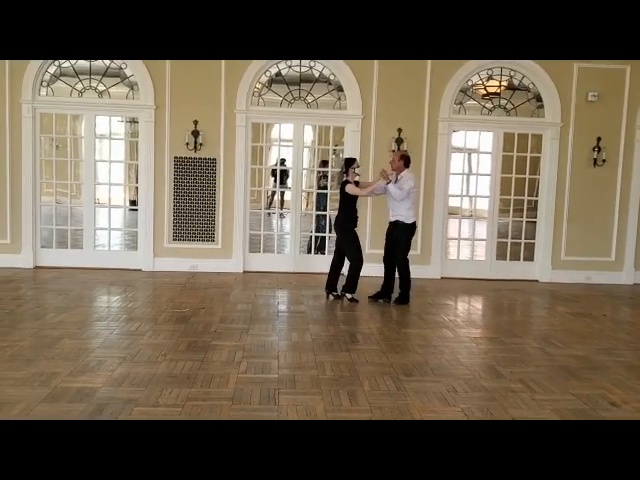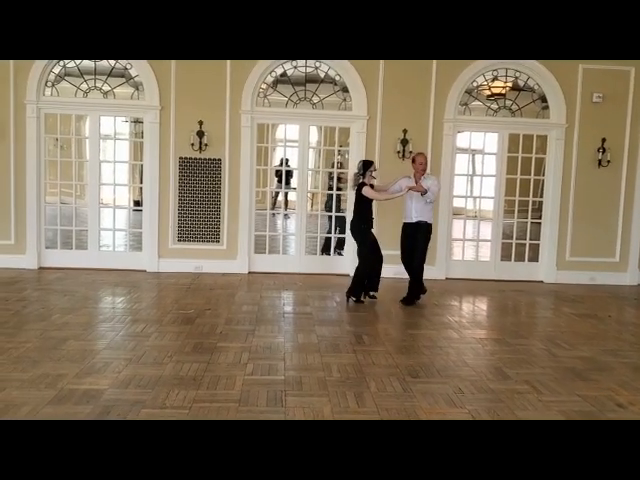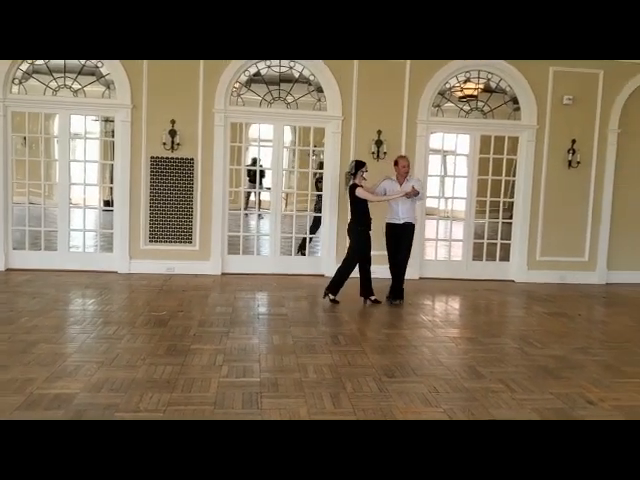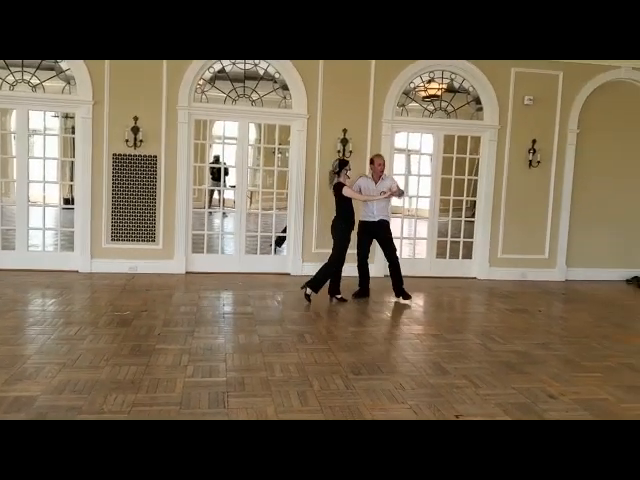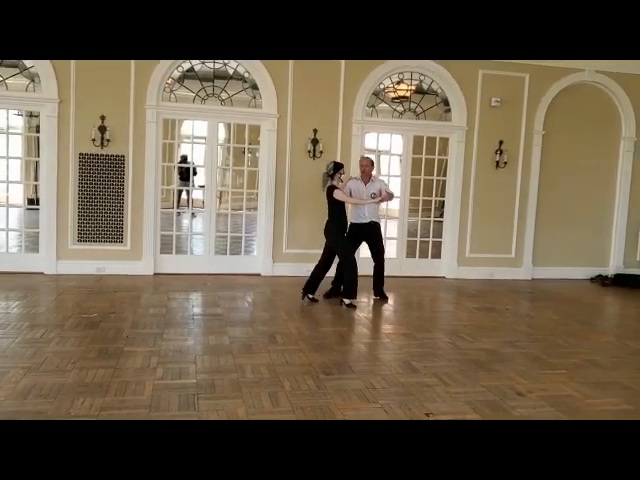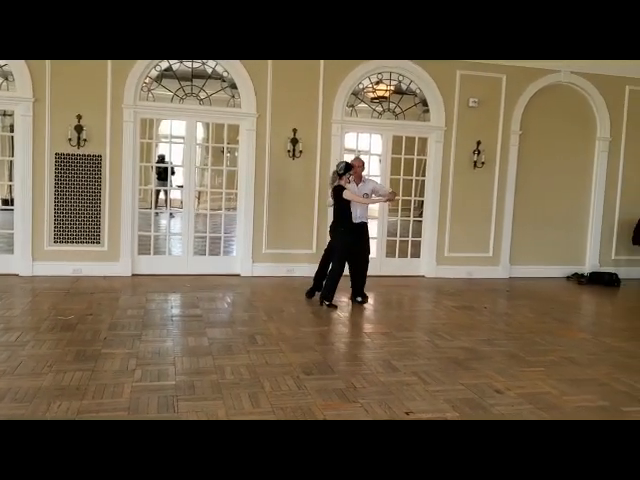
dt=0.4s
person 1, frame 1
left shoulder: (409, 179)
right shoulder: (393, 179)
left elbow: (400, 196)
right elbow: (375, 190)
left wrist: (388, 181)
left hip: (406, 225)
right hip: (394, 223)
left knee: (401, 259)
right knee: (388, 258)
left ankle: (404, 295)
right ankle: (386, 291)
person 1, frame 2
left shoulder: (432, 181)
right shoulder: (405, 181)
left elbow: (432, 197)
right elbow: (388, 192)
left wrist: (424, 191)
left hip: (424, 225)
right hip: (408, 224)
left knee: (417, 260)
right knee: (406, 258)
left ankle: (412, 294)
right ankle: (419, 287)
person 1, frame 3
left shoulder: (415, 182)
right shoulder: (387, 183)
left elbow: (421, 196)
right elbow: (374, 195)
left wrist: (415, 193)
left hip: (408, 225)
right hip: (391, 225)
left knee: (402, 259)
right knee: (393, 260)
left ankle: (394, 293)
right ankle: (397, 292)
person 1, frame 4
left shoulder: (390, 181)
right shoulder: (362, 181)
left elbow: (397, 191)
left wrist: (399, 192)
left hip: (382, 223)
right hip: (365, 223)
left knee: (392, 256)
right knee: (362, 257)
left ankle: (399, 289)
right ankle: (363, 289)
person 1, frame 5
left shoulder: (379, 183)
right shoulder: (352, 183)
left elbow: (388, 193)
left wrist: (388, 195)
left hip: (372, 225)
right hip: (355, 225)
left knee: (379, 258)
left ankle: (379, 290)
right ankle: (336, 288)
person 1, frame 6
left shoulder: (370, 184)
left elbow: (384, 191)
left wrist: (391, 194)
left hip: (361, 226)
left knee: (363, 259)
right knee: (328, 254)
left ankle: (358, 290)
right ankle: (316, 286)
person 2, frame 1
left shoulder: (354, 184)
right shoulder: (346, 185)
left elbow: (369, 185)
right elbow: (364, 192)
left wrist: (385, 178)
right wrist: (381, 181)
left hip: (344, 225)
right hip: (345, 226)
left knee: (339, 257)
right knee: (356, 259)
left ankle: (331, 289)
right ankle: (348, 291)
person 2, frame 2
left shoulder: (369, 186)
right shoulder: (363, 187)
left elbow: (386, 189)
right elbow: (381, 197)
left wrist: (403, 182)
right wrist: (402, 192)
left hip: (363, 227)
right hip: (359, 227)
left knee: (377, 258)
right knee: (366, 261)
left ankle: (369, 289)
right ankle: (353, 294)
person 2, frame 3
left shoulder: (359, 187)
right shoulder: (355, 188)
left elbow: (372, 191)
right elbow: (375, 198)
right wrist: (397, 195)
left hip: (361, 229)
right hip: (358, 229)
left knee: (365, 262)
right knee: (351, 261)
left ankle: (367, 294)
right ankle: (331, 291)
person 2, frame 4
left shoulder: (340, 186)
right shoulder: (341, 187)
left elbow: (355, 194)
right elbow: (362, 198)
right wrist: (382, 196)
left hip: (342, 227)
right hip: (341, 227)
left knee: (338, 261)
right knee: (335, 261)
left ankle: (334, 292)
right ankle: (310, 286)
person 2, frame 5
left shoulder: (333, 189)
right shoulder: (334, 190)
left elbow: (348, 199)
right elbow: (354, 201)
right wrist: (375, 200)
left hip: (333, 230)
right hip: (335, 231)
left knee: (325, 262)
right knee: (349, 263)
left ankle: (308, 291)
right ankle: (347, 297)
person 2, frame 6
left shoulder: (338, 189)
right shoulder: (342, 190)
right elbow: (363, 201)
right wrist: (383, 199)
left hip: (343, 230)
right hip: (340, 231)
left knee: (353, 261)
right knee: (338, 264)
right ankle: (326, 298)
